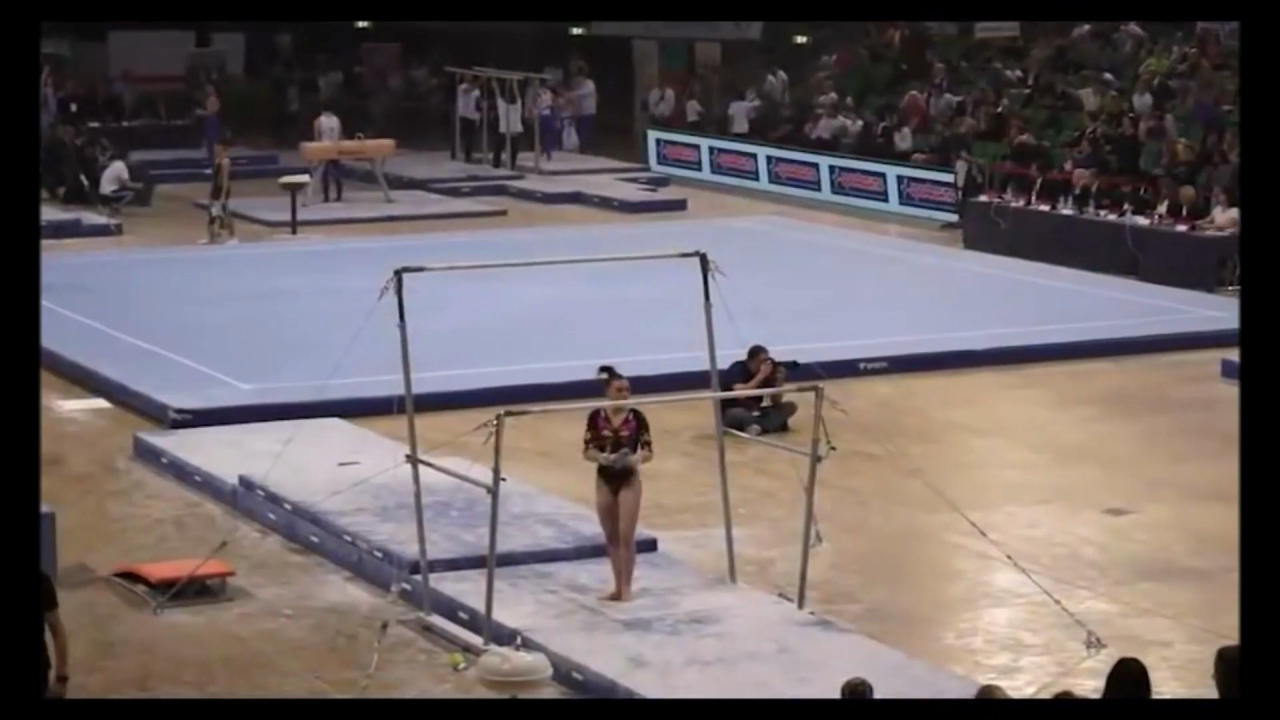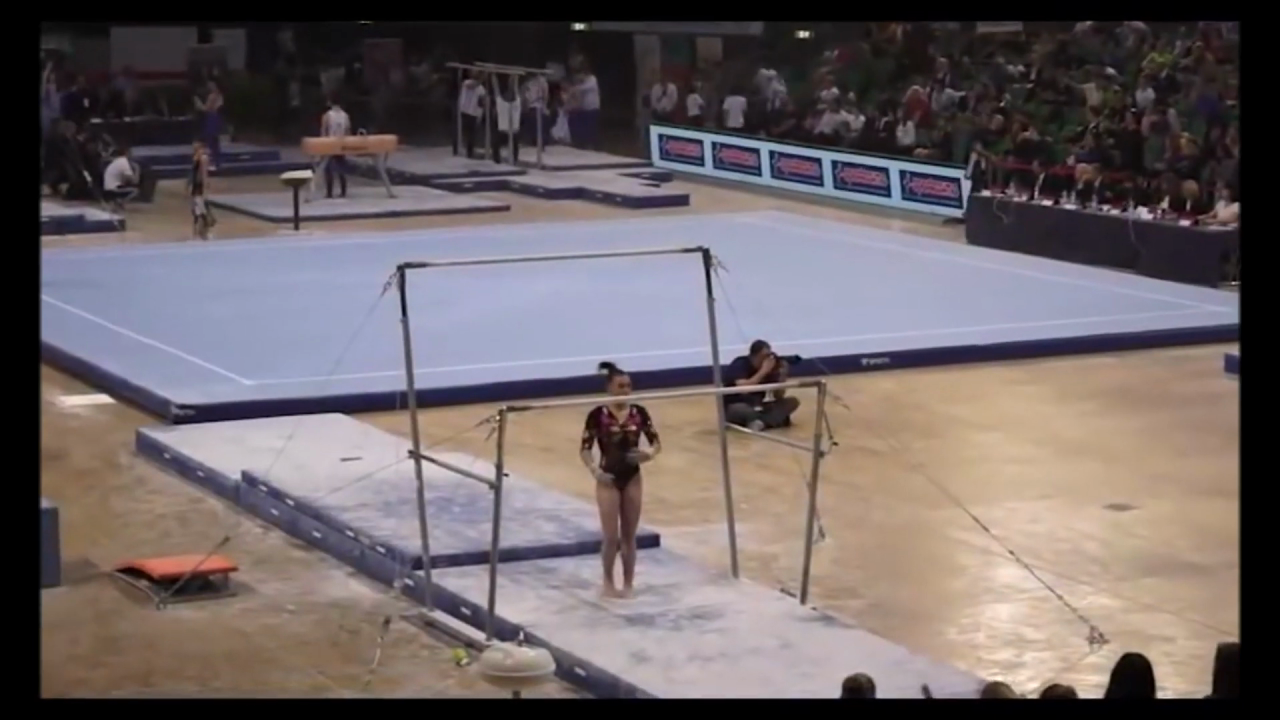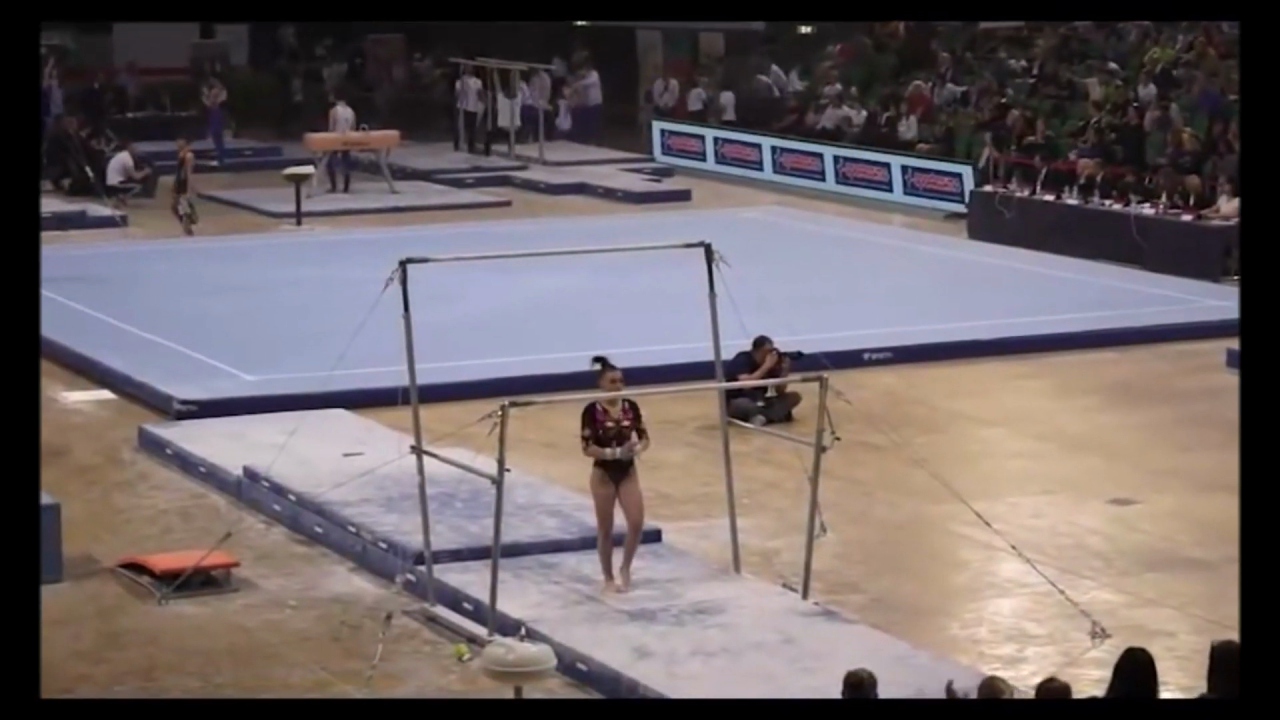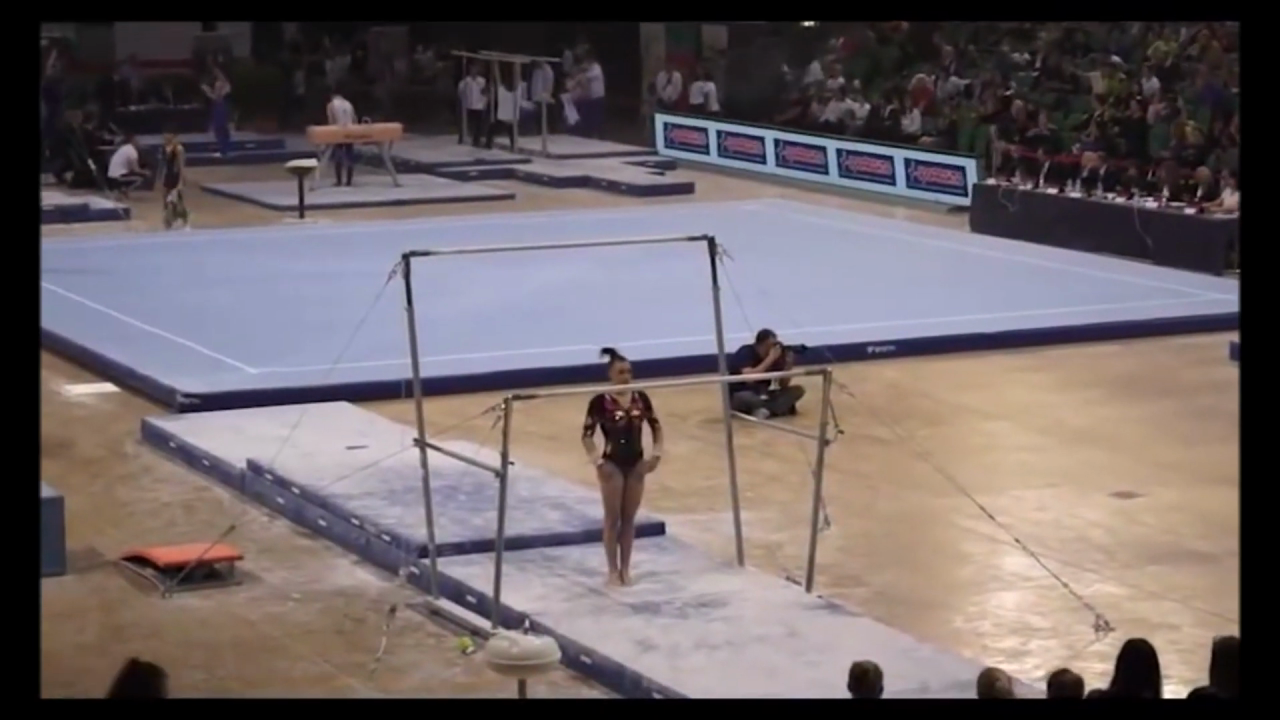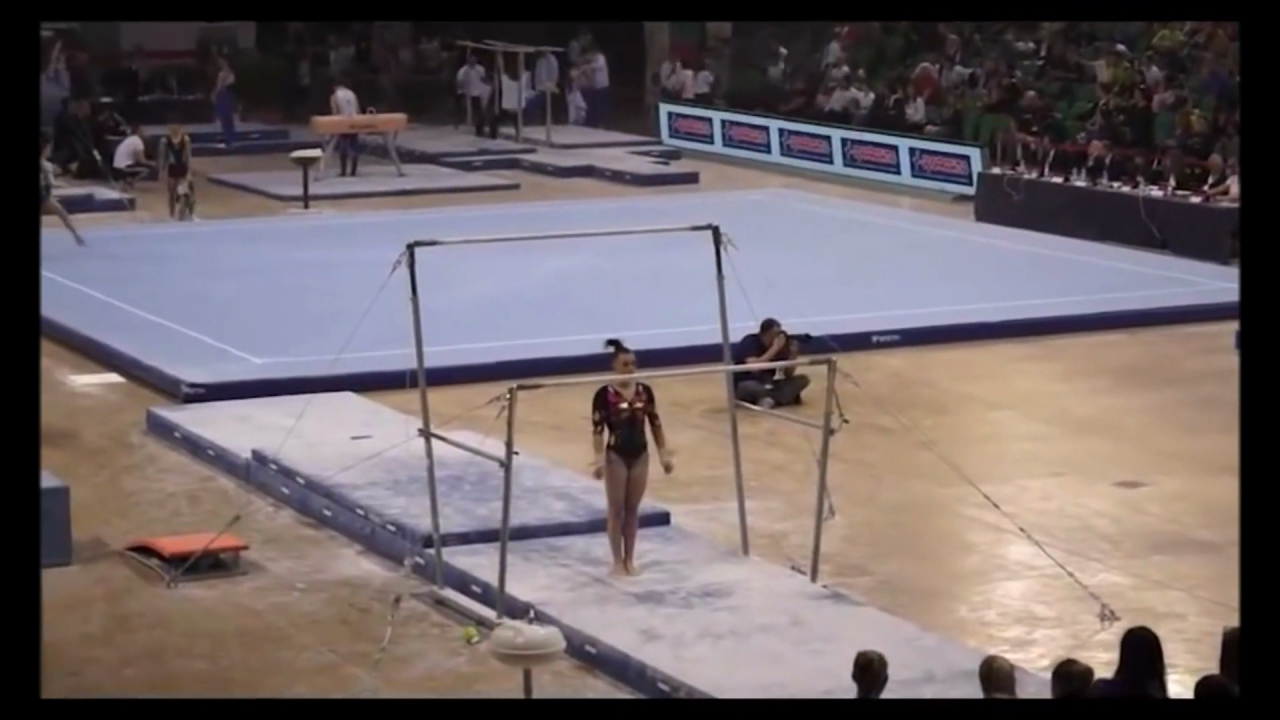
dt=0.5s
person 1, frame 1
left shoulder: (637, 417)
right shoulder: (596, 417)
left elbow: (648, 452)
right elbow: (587, 451)
left wrist: (634, 459)
right wrist: (605, 458)
left hip: (629, 481)
right hip: (605, 481)
left knee: (626, 537)
right knee: (611, 539)
left ankle: (626, 587)
right ankle: (617, 587)
person 1, frame 2
left shoulder: (639, 413)
right shoulder: (597, 415)
left elbow: (656, 443)
right elbow: (585, 449)
left wrist: (649, 453)
right wrist: (594, 470)
left hip: (633, 479)
right hip: (608, 480)
left knee: (629, 535)
right knee: (611, 536)
left ankle: (628, 583)
right ankle: (608, 581)
person 1, frame 3
left shoulder: (631, 407)
right shoulder: (591, 411)
left elbow: (644, 438)
right elbow: (587, 448)
left wrist: (637, 448)
right wrist: (613, 452)
left hip: (628, 471)
right hip: (603, 473)
left knee: (637, 523)
right knee: (605, 529)
left ankle: (625, 569)
right ankle: (608, 578)
person 1, frame 4
left shoulder: (641, 398)
right shoulder: (600, 401)
left elbow: (656, 428)
right elbow: (587, 435)
left wrist: (656, 453)
right wrist: (597, 461)
left hip: (637, 465)
right hip: (612, 465)
left knee: (628, 519)
right knee: (612, 519)
left ankle: (625, 568)
right ankle: (613, 570)
person 1, frame 5
left shoulder: (645, 391)
right shoulder: (604, 395)
left elbow: (656, 424)
right elbow: (598, 430)
left wrist: (664, 455)
right wrist: (599, 461)
left hip: (640, 455)
right hip: (616, 456)
left knee: (632, 510)
right knee: (616, 511)
left ankle: (629, 559)
right ankle: (617, 561)
